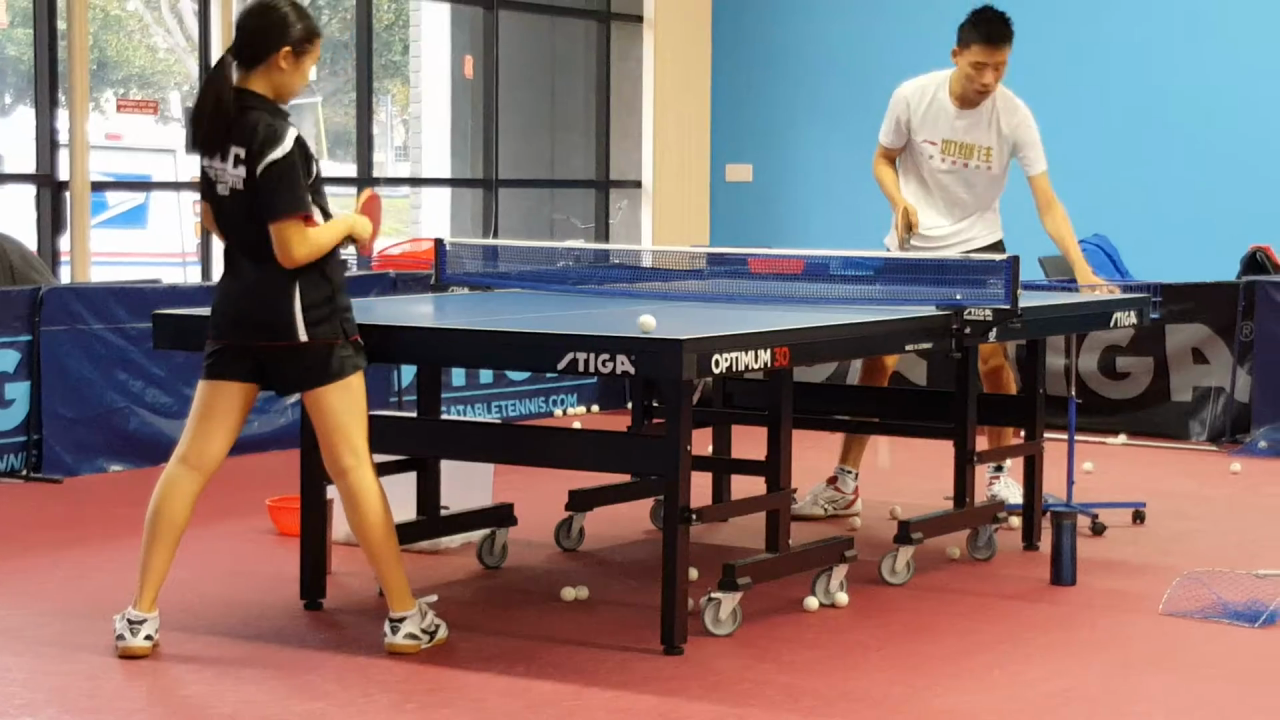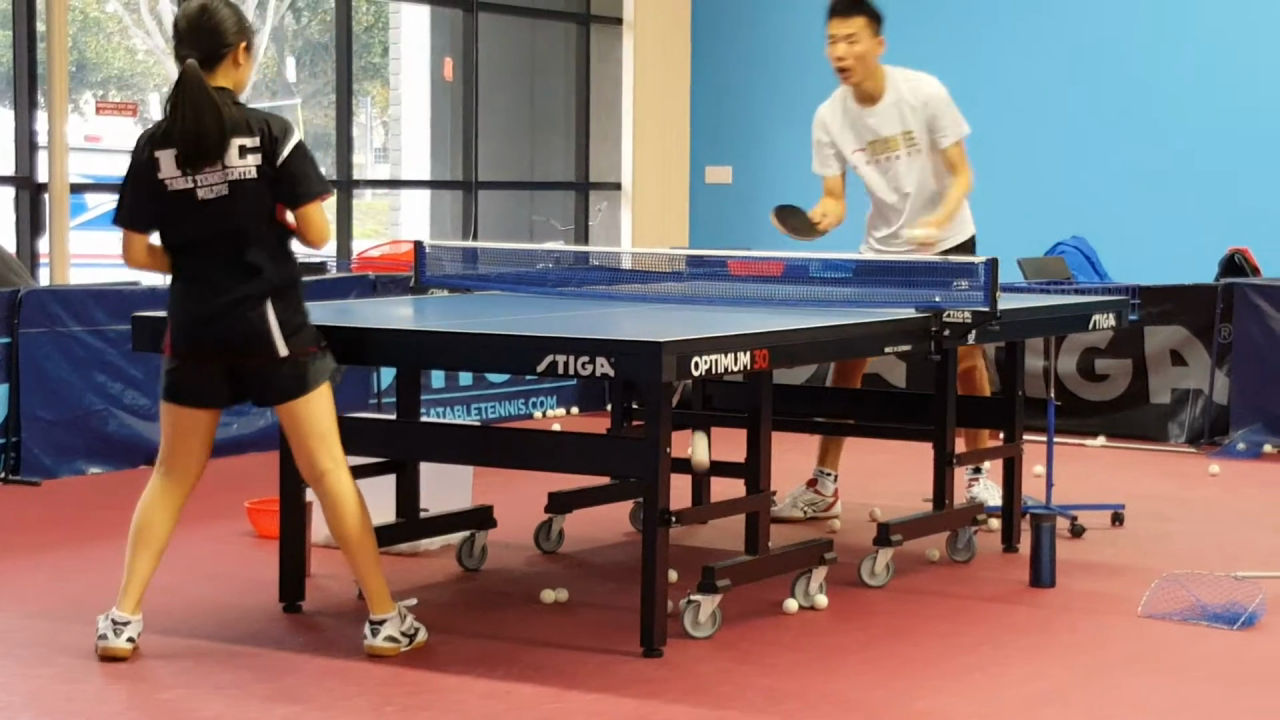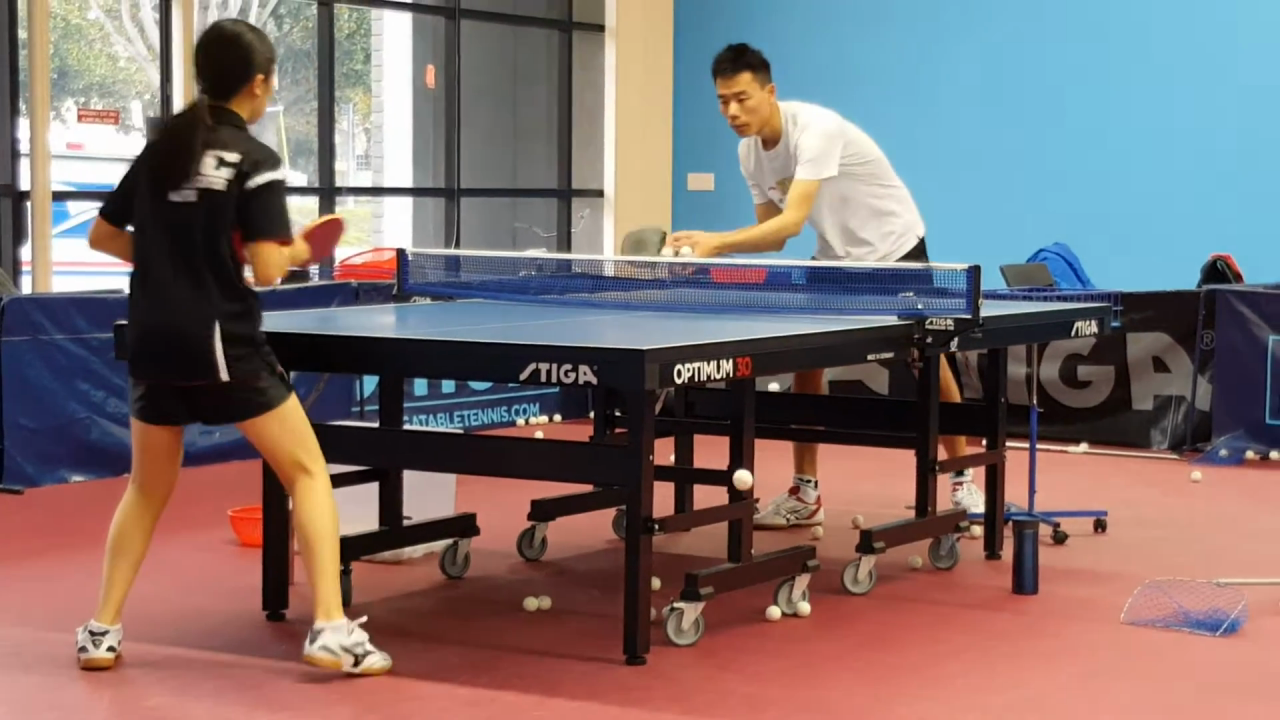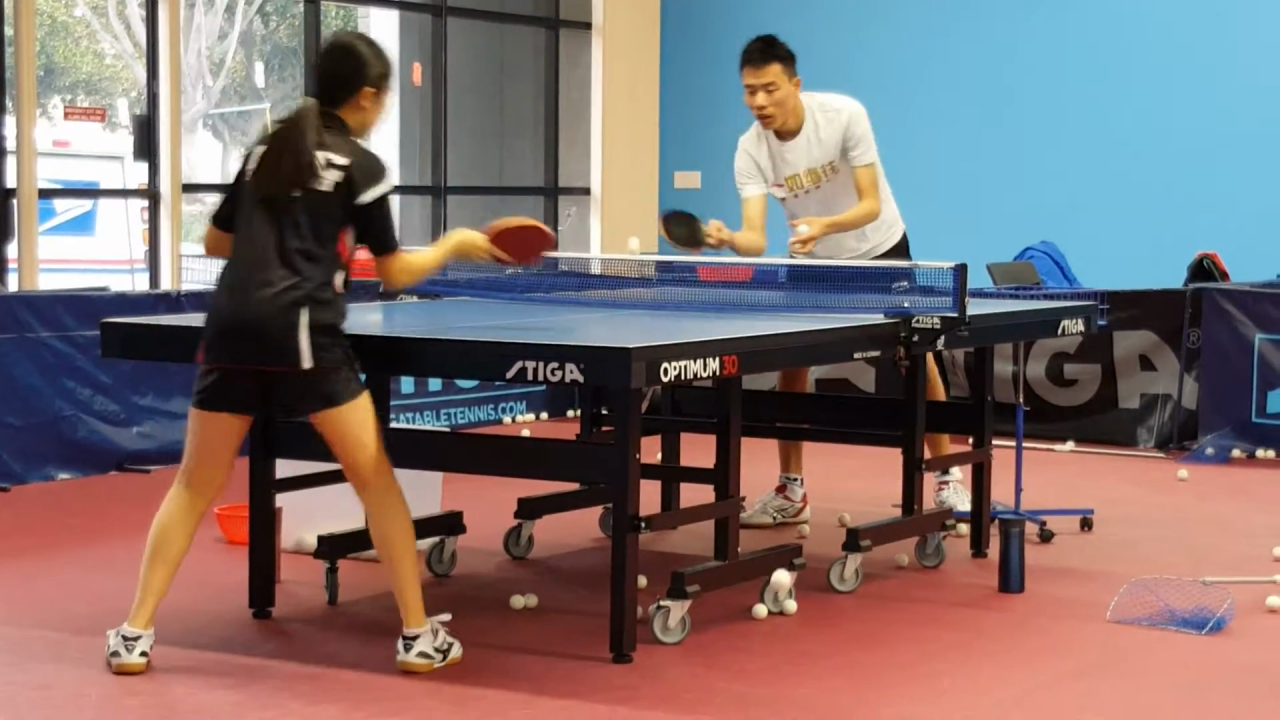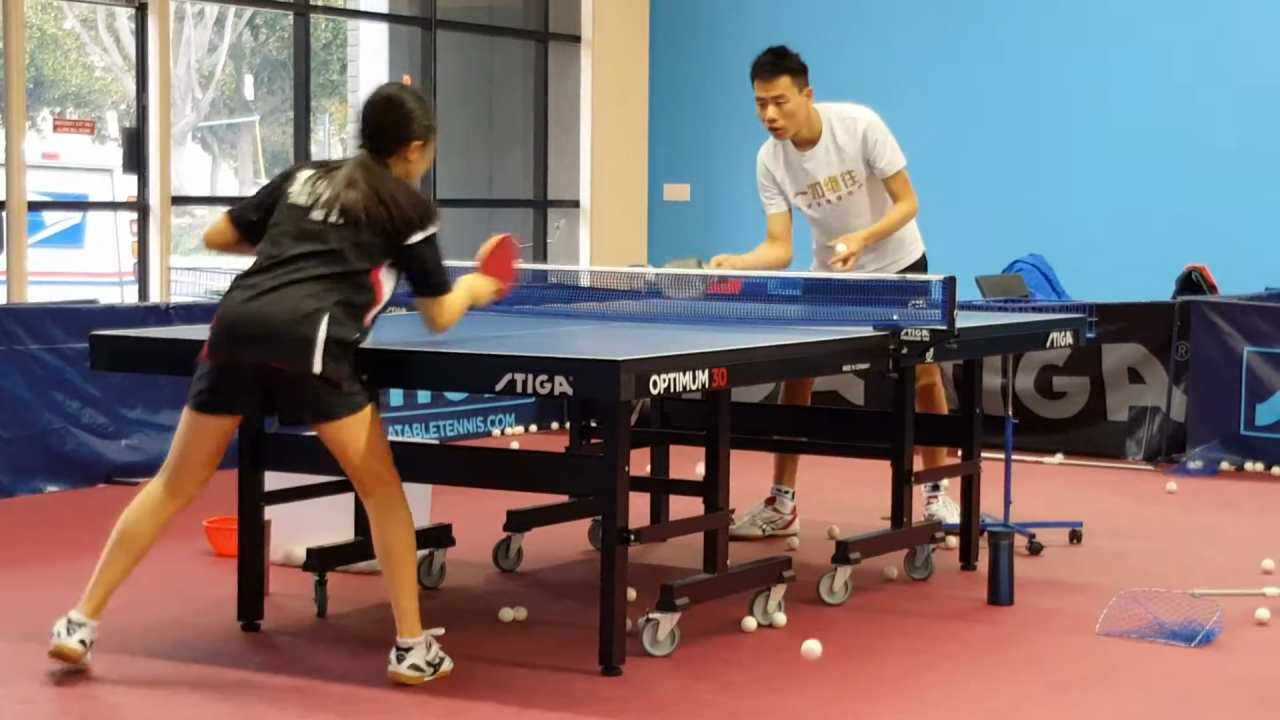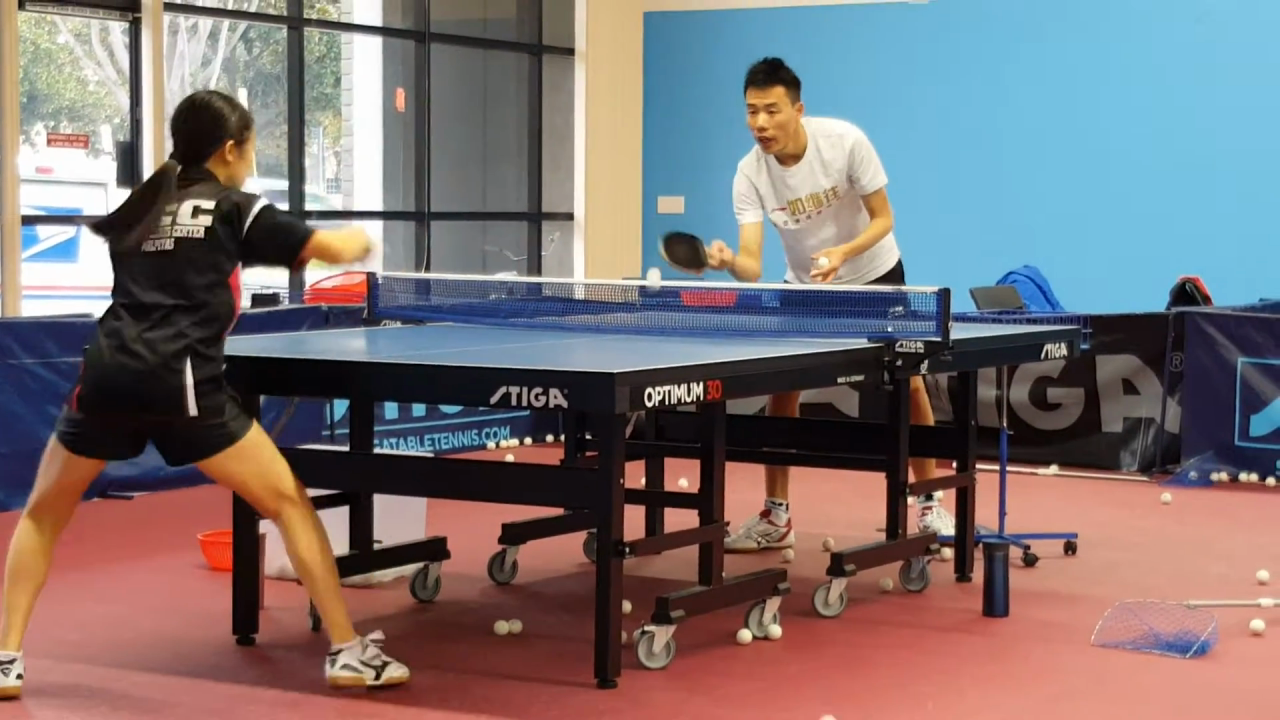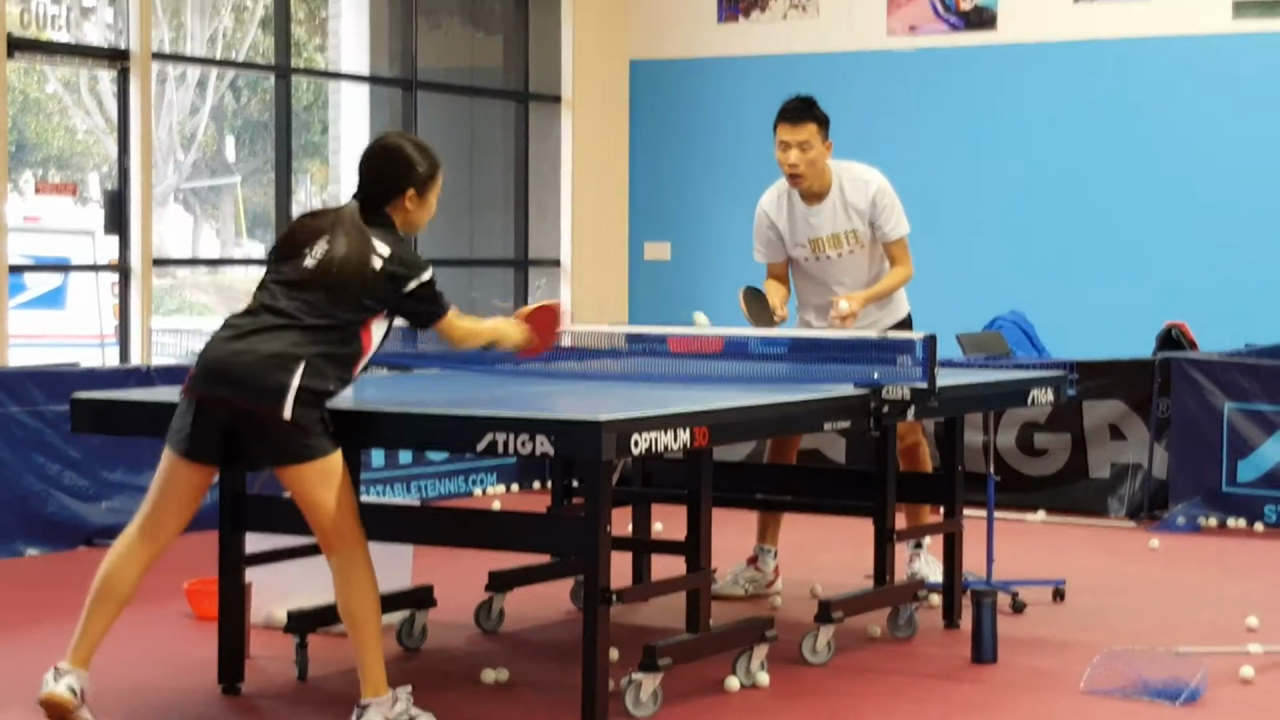
dt=0.5s
person 1, frame 1
left shoulder: (219, 123)
right shoulder: (277, 135)
right elbow: (293, 250)
right wrist: (350, 224)
left hip: (237, 311)
right hip: (305, 313)
left knee: (192, 460)
right knee: (351, 465)
left ankle: (139, 616)
right ankle: (405, 616)
person 1, frame 2
left shoulder: (154, 144)
right shoulder: (270, 132)
left elbow: (137, 253)
right elbow: (316, 231)
left hip: (195, 330)
right hip: (271, 324)
left knee: (172, 477)
right knee: (328, 471)
left ankle: (122, 619)
right ankle: (385, 619)
person 1, frame 3
left shoulder: (160, 147)
right shoulder: (256, 161)
left elbow: (103, 235)
right elbow: (266, 270)
right wrist: (299, 251)
left hip: (154, 343)
right hip: (223, 341)
left knee: (148, 490)
right knee: (307, 474)
left ankle: (102, 630)
right ankle: (331, 627)
person 1, frame 4
left shoulder: (268, 151)
right shoulder: (360, 167)
left elbow: (215, 241)
right elbow: (395, 273)
right wrist: (459, 244)
left hip: (230, 329)
right hip: (300, 332)
left knee: (195, 487)
right knee: (375, 479)
left ankle: (134, 634)
right ankle: (418, 634)
person 1, frame 5
left shoulder: (300, 178)
right shoulder: (408, 211)
left elbow: (216, 236)
right elbow: (440, 318)
right wrist: (475, 286)
left hip: (237, 328)
right hip: (308, 344)
left knee: (175, 484)
right knee: (381, 489)
left ankle: (79, 623)
right ankle: (412, 646)
person 1, frame 6
left shoulder: (135, 208)
right shoulder: (237, 210)
right elbow: (337, 248)
right wrist: (366, 243)
left hip: (108, 378)
right hip: (181, 386)
right knee: (289, 506)
right ankle: (348, 651)
person 1, frame 7
left shoulder: (307, 229)
right shoulder: (399, 261)
right elbow: (459, 334)
right wrist: (505, 330)
left hip: (217, 373)
right hip: (280, 394)
left knee: (151, 530)
right knee: (346, 545)
person 2, frame 1
left shoulder: (1015, 116)
right shoulder: (912, 96)
left elbow: (1046, 203)
right elbow: (883, 159)
left wrist: (1081, 269)
right wrist: (900, 202)
left hip: (978, 245)
right hip: (911, 247)
left knee: (993, 357)
right knee: (877, 360)
left ankle: (999, 473)
right ankle: (845, 482)
person 2, frame 2
left shoulder: (924, 91)
right shoulder: (827, 118)
left elbow: (960, 175)
right elbow: (834, 201)
left wrist: (938, 223)
right wrist: (823, 216)
left hip: (947, 244)
right hip: (881, 252)
left knee: (966, 358)
right knee: (847, 361)
left ankle: (978, 475)
right ankle: (824, 485)
person 2, frame 3
left shoulder: (815, 128)
right shoulder: (749, 153)
left elbow: (792, 221)
right elbow: (772, 236)
left wrist: (715, 242)
right wrist: (706, 243)
left hip: (894, 247)
right hip: (836, 257)
right knee: (805, 362)
left ankle: (962, 478)
right ankle: (805, 492)
person 2, frame 4
left shoulder: (844, 114)
right shoulder: (750, 149)
left elbow: (873, 205)
right elbow: (754, 235)
left wrist: (824, 226)
right wrist: (726, 237)
left hip: (880, 248)
right hip: (814, 261)
right knee: (792, 363)
left ankle: (946, 478)
right ankle: (790, 491)
person 2, frame 5
left shoulder: (861, 124)
right shoulder: (770, 160)
left elbow: (907, 204)
right elbow: (780, 248)
left wrist: (861, 240)
right wrist: (735, 262)
left hip: (897, 265)
right hip: (829, 275)
left knee: (925, 377)
right knee: (796, 376)
left ankle: (937, 492)
right ankle: (782, 503)
person 2, frame 6
left shoulder: (846, 140)
right shoulder: (749, 173)
left elbow: (883, 219)
right elbow: (751, 261)
left wrist: (843, 252)
right wrist: (727, 259)
left hip: (875, 274)
right hip: (806, 286)
left knee: (908, 385)
right knee: (782, 387)
left ankle: (929, 503)
right ankle: (776, 515)
person 2, frame 7
left shoulder: (870, 187)
right shoulder: (771, 208)
left elbow: (903, 266)
right elbow: (777, 276)
left wrist: (862, 298)
right wrist: (774, 302)
left hip: (883, 323)
right hip: (815, 331)
left knee: (908, 434)
right knee: (783, 434)
left ankle: (919, 550)
right ankle: (764, 562)
